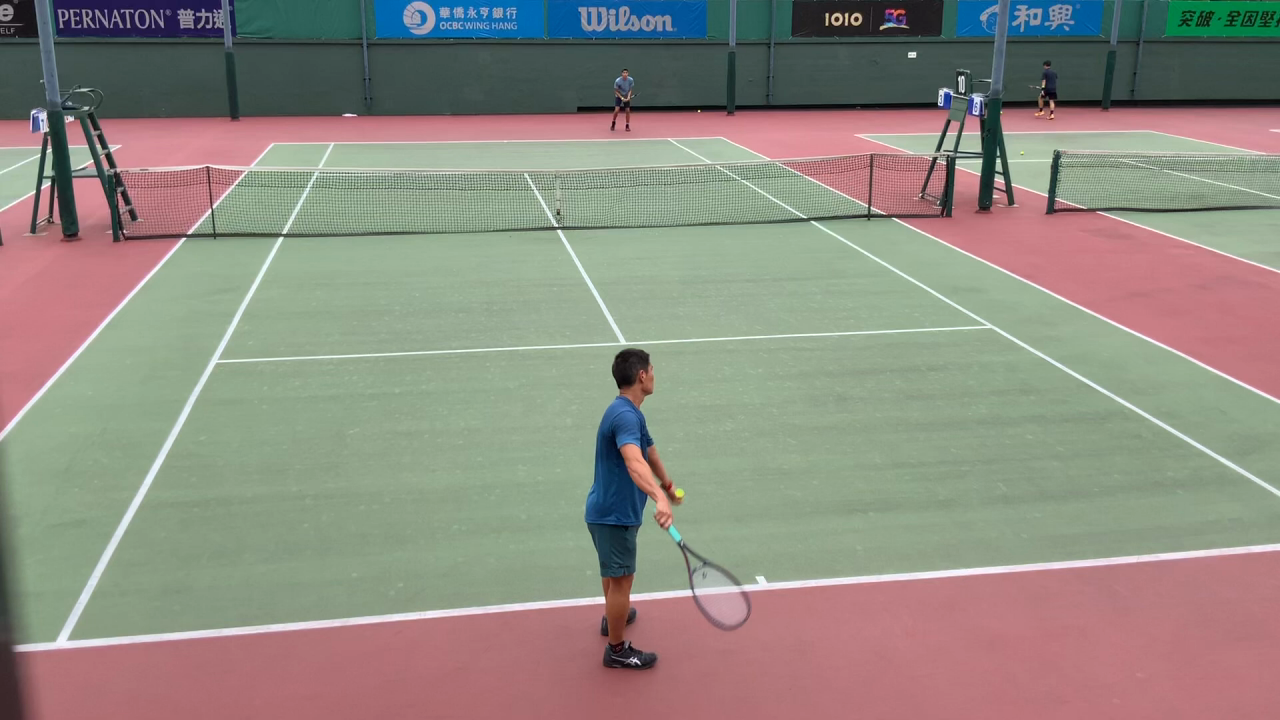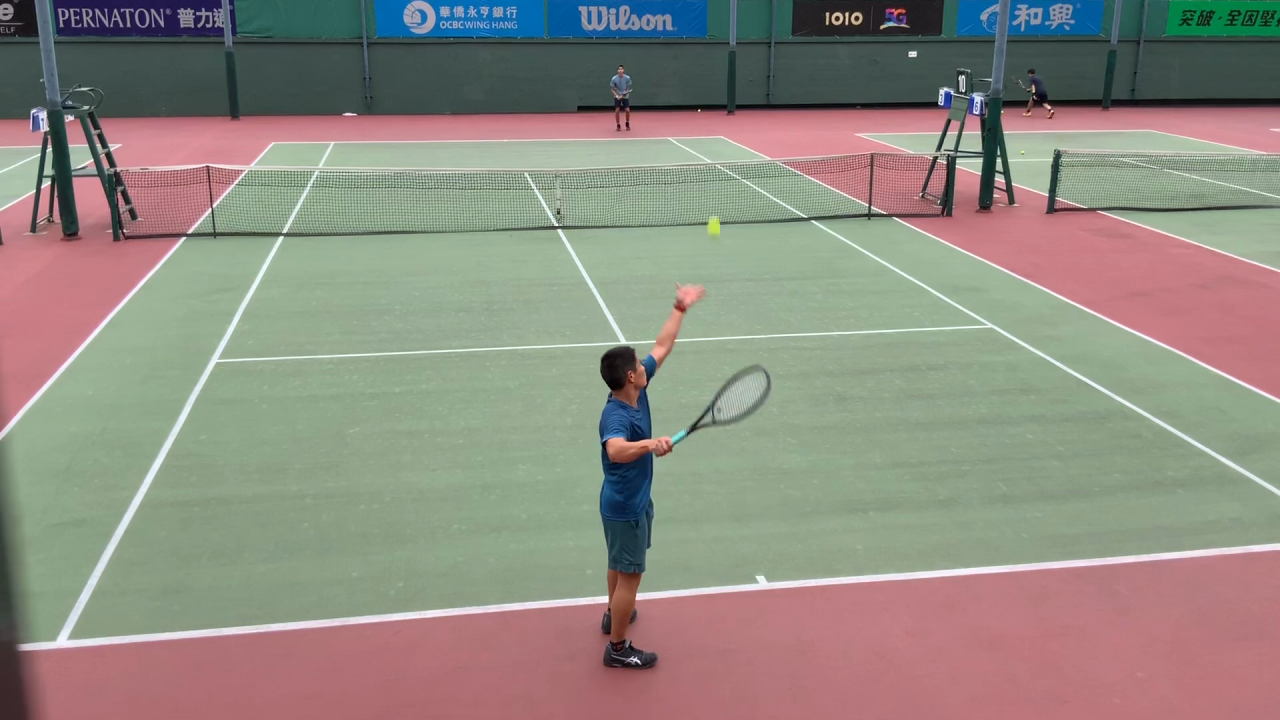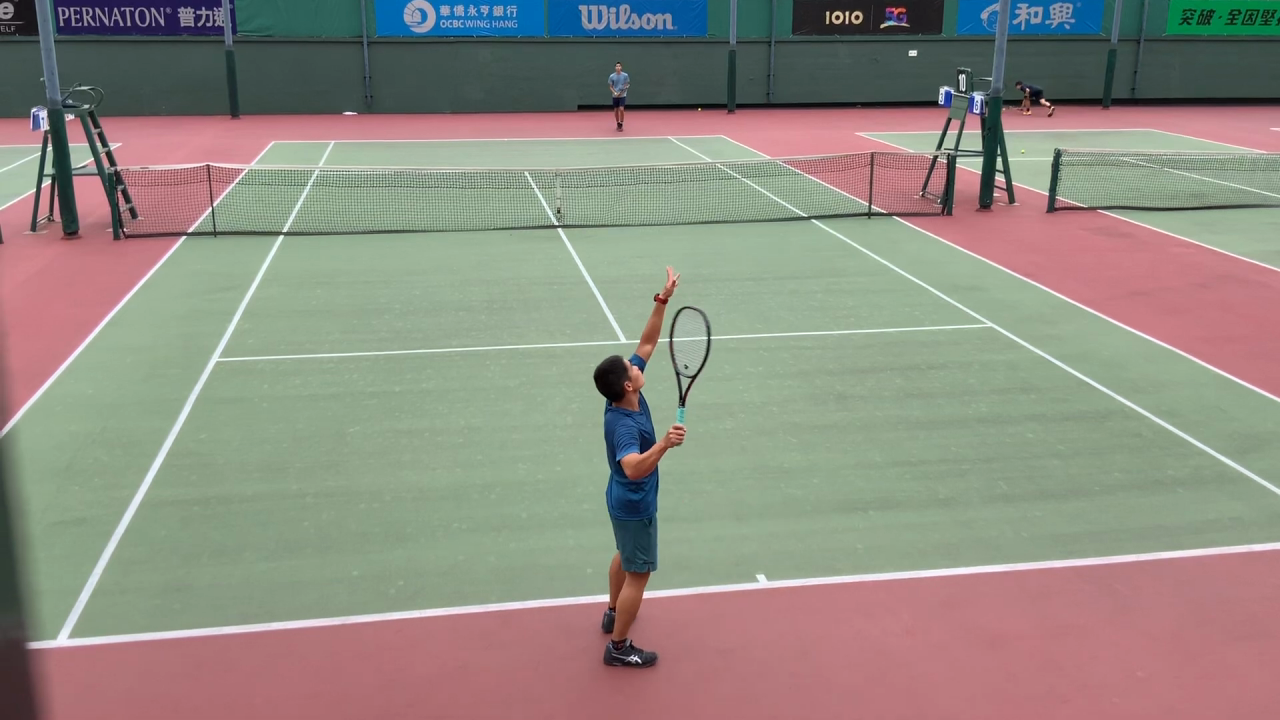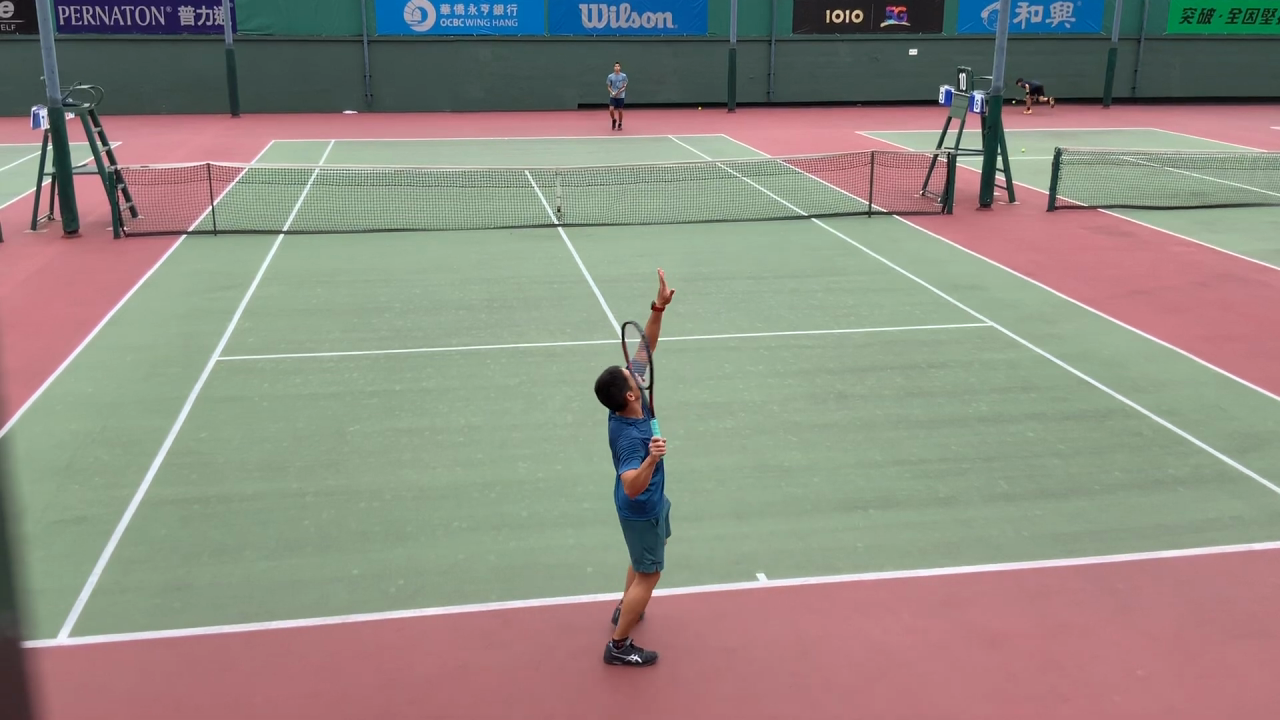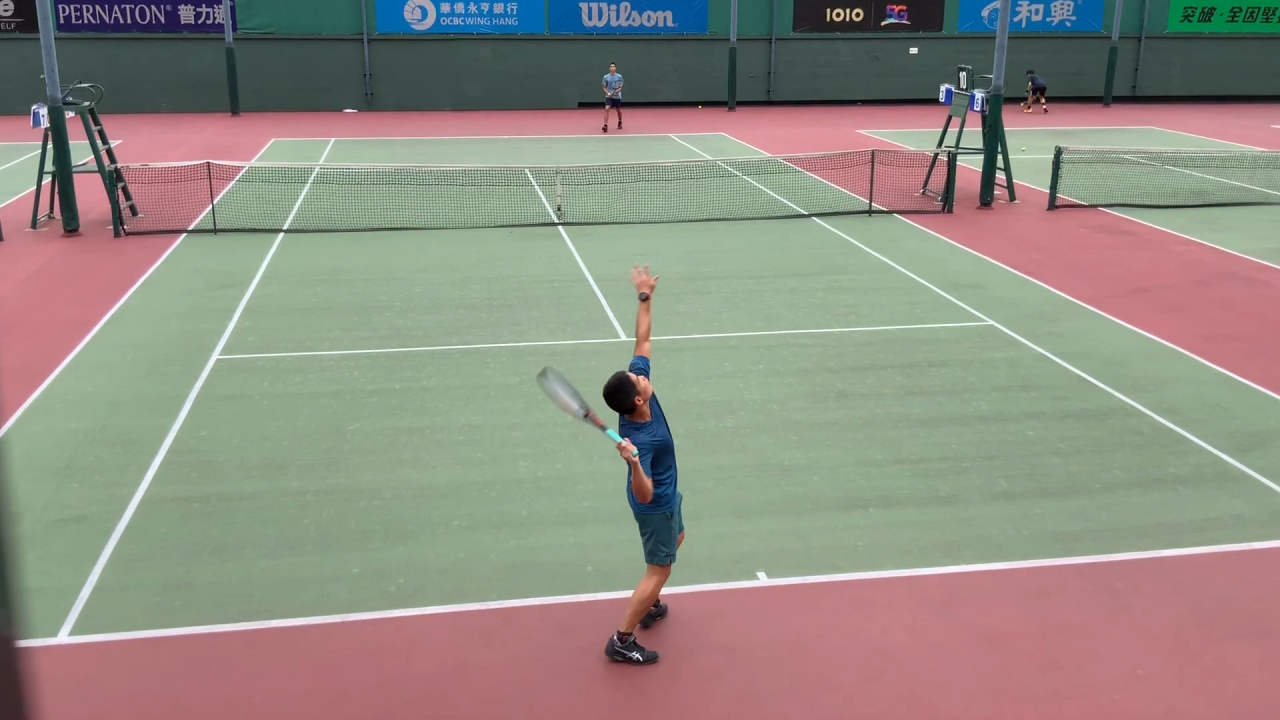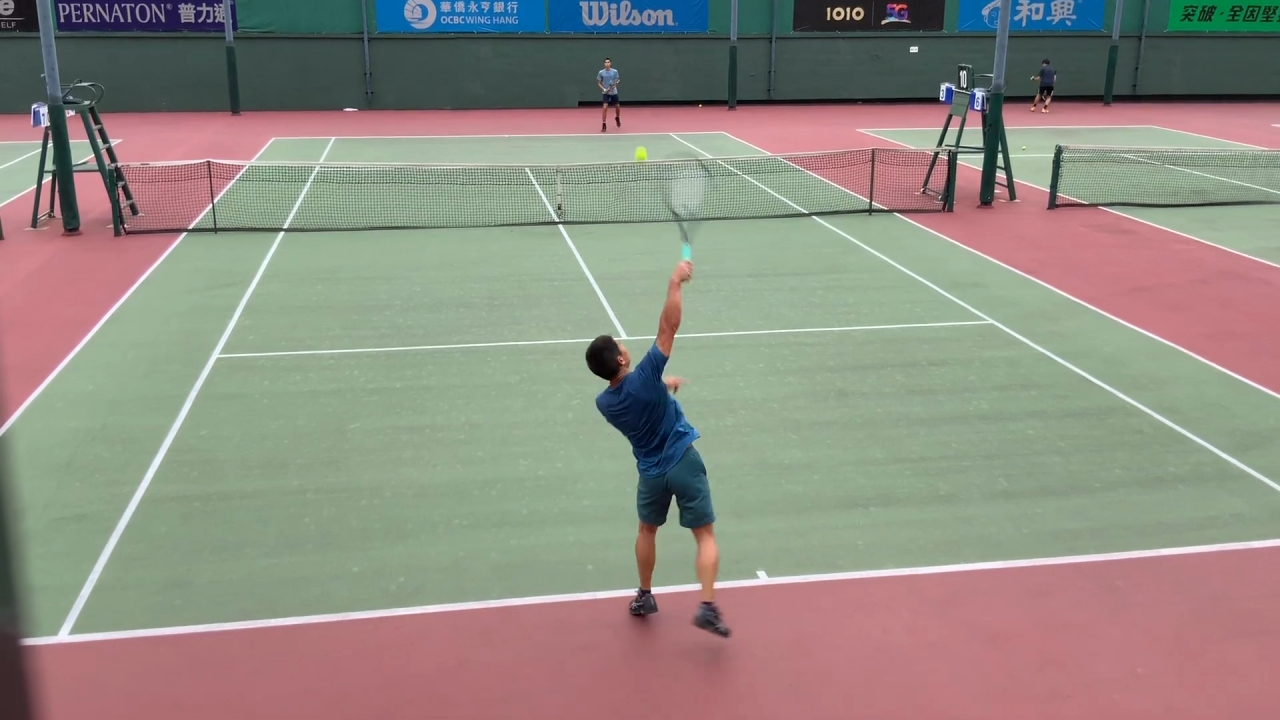
dt=0.3s
person 1, frame 1
left shoulder: (632, 411)
right shoulder: (623, 416)
left elbow: (650, 452)
right elbow: (634, 460)
left wrist: (668, 484)
right wrist: (658, 497)
left hip: (617, 509)
right hip: (611, 514)
left knee: (613, 572)
right knee: (621, 579)
left ankle: (612, 617)
right ankle: (616, 650)
person 1, frame 2
left shoulder: (635, 391)
right shoulder: (615, 415)
left elbow: (661, 346)
right elbow: (616, 451)
left wrist: (680, 308)
right wrist: (649, 443)
left hip: (634, 500)
right hip: (624, 507)
left knee: (622, 565)
right knee: (630, 575)
left ankle: (615, 614)
right ankle: (617, 648)
person 1, frame 3
left shoulder: (626, 392)
right shoulder: (624, 425)
left elbow: (646, 343)
right elbow: (634, 470)
left wrist: (662, 300)
right wrist: (663, 445)
left hip: (625, 501)
right hip: (634, 506)
left knee: (624, 557)
right knee: (638, 575)
left ankle: (612, 612)
right ankle: (618, 647)
person 1, frame 4
left shoulder: (625, 398)
right shoulder: (629, 436)
left elbow: (646, 348)
right elbow: (632, 488)
left wrist: (659, 307)
right wrist: (652, 460)
left hip: (650, 502)
right hip: (642, 508)
left knee: (646, 557)
right knee: (648, 575)
left ankle: (624, 609)
right ankle: (619, 645)
person 1, frame 5
left shoulder: (633, 389)
right shoulder: (639, 442)
left elbow: (642, 342)
right elbow: (645, 496)
left wrist: (645, 300)
right wrist: (632, 464)
left hip: (662, 496)
right hip: (656, 498)
left knee: (673, 539)
right knee: (659, 571)
left ankle: (649, 606)
right ankle: (622, 640)
person 1, frame 6
left shoulder: (604, 403)
right shoulder: (642, 379)
right elbow: (668, 327)
right wrist: (675, 282)
left hip: (651, 474)
right hip: (683, 464)
left knee: (647, 531)
right knee: (705, 535)
left ankle: (644, 596)
right ankle: (707, 606)
